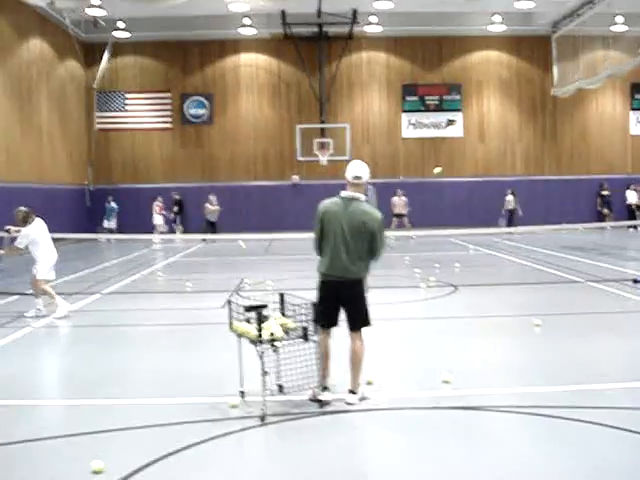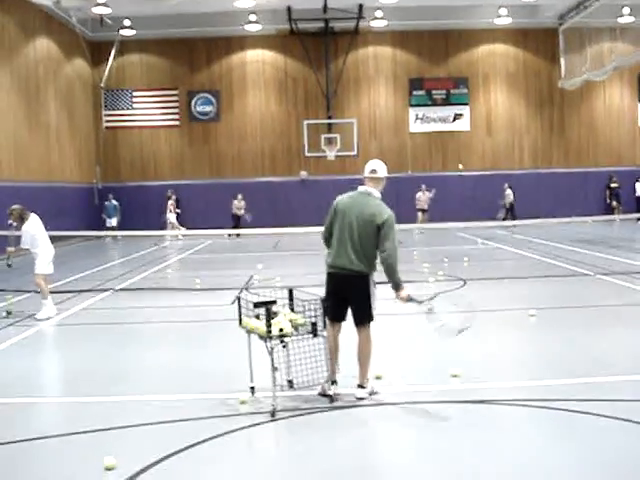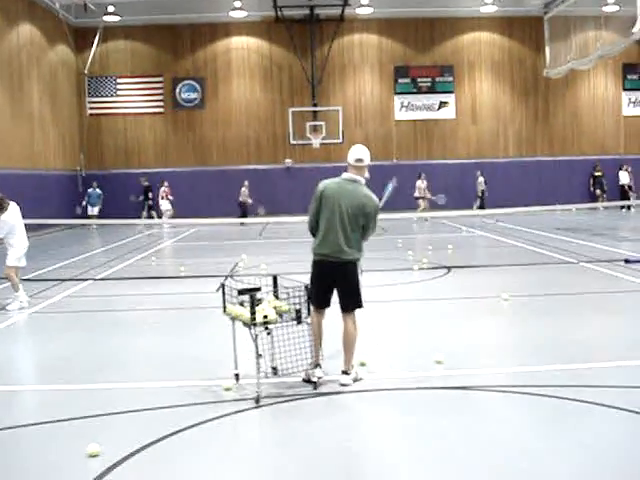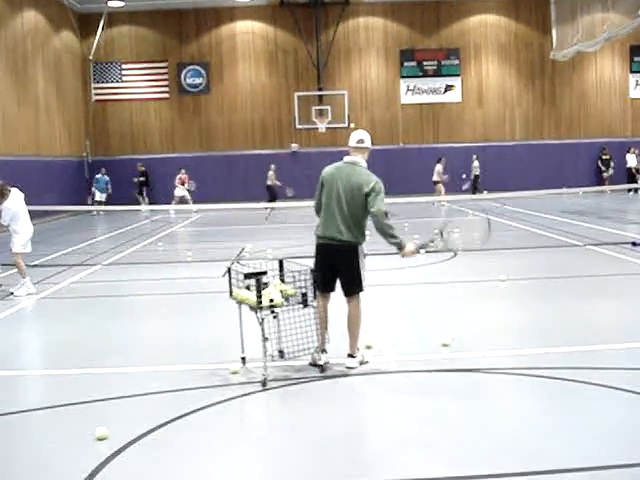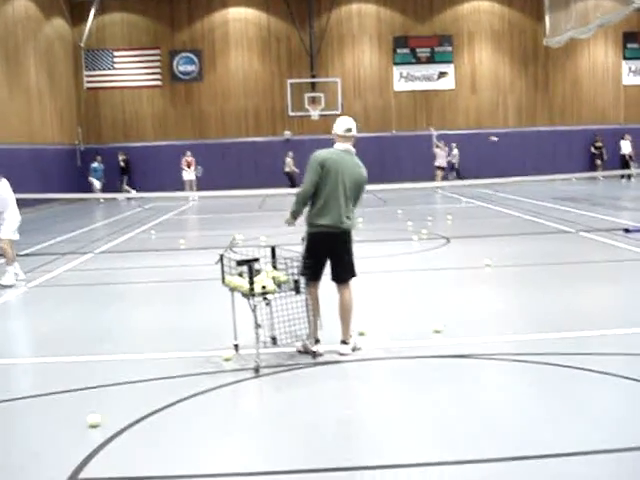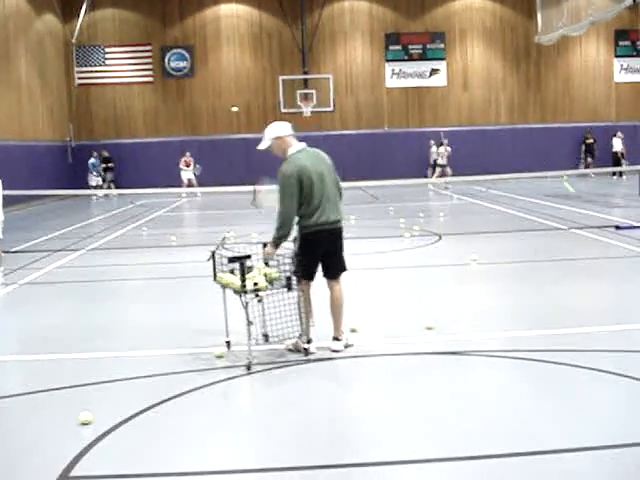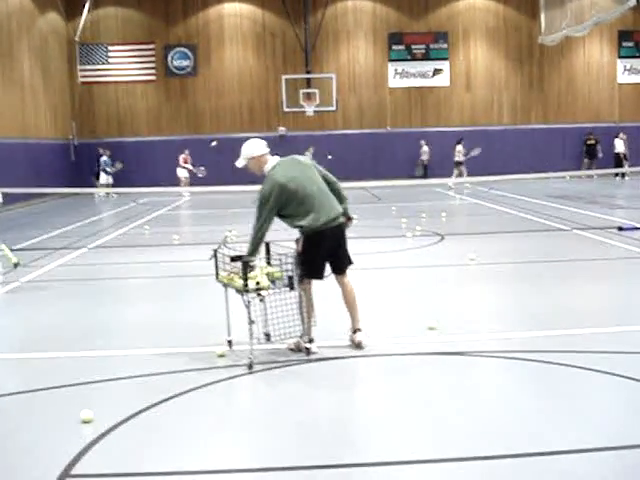
dt=0.4s
person 1, frame 1
left shoulder: (325, 207)
right shoulder: (373, 216)
left elbow: (318, 245)
right elbow: (374, 253)
left hip: (328, 279)
right hip: (355, 281)
left knee: (324, 333)
right knee: (356, 334)
left ankle: (323, 388)
right ankle: (354, 390)
person 1, frame 2
left shoulder: (340, 200)
right shoulder: (385, 213)
left elbow: (326, 237)
right elbow: (388, 255)
right wrist: (397, 286)
left hip: (335, 272)
right hip: (361, 275)
left knee: (333, 326)
right knee: (363, 329)
left ankle: (331, 382)
right ankle: (363, 384)
person 1, frame 3
left shoulder: (324, 187)
right shoulder: (370, 200)
left elbow: (312, 225)
right elbow: (366, 235)
left hip: (321, 259)
right hip: (348, 262)
left knee: (317, 313)
right knee: (349, 316)
left ankle: (315, 366)
right ankle: (348, 371)
person 1, frame 4
left shoulder: (328, 171)
right shoulder: (371, 181)
left elbow: (318, 208)
right elbow: (380, 219)
right wrist: (401, 245)
left hip: (324, 242)
right hip: (350, 245)
left knee: (322, 297)
right knee: (353, 299)
left ankle: (321, 351)
right ankle: (353, 354)
person 1, frame 5
left shoulder: (321, 157)
right shoulder: (361, 168)
left elbow: (305, 192)
left wrist: (293, 215)
left hip: (319, 231)
right hip: (343, 231)
left knee: (312, 285)
right knee: (344, 286)
left ankle: (313, 340)
right ankle: (346, 341)
person 1, frame 6
left shoulder: (289, 169)
right shoulder: (321, 155)
left elbow: (287, 211)
right elbow: (338, 191)
left wrist: (276, 243)
left hip: (311, 232)
right hip: (334, 227)
left knee: (304, 284)
right knee: (334, 283)
left ankle: (305, 340)
right ankle: (338, 338)
person 1, frame 7
left shoulder: (269, 186)
right shoulder: (300, 160)
left elbow: (261, 227)
right elbow: (333, 183)
left wrist: (248, 259)
right wrist: (345, 211)
left hip: (315, 233)
right hip: (336, 224)
left knee: (304, 284)
right knee: (342, 278)
left ankle: (306, 339)
right ankle: (356, 330)
